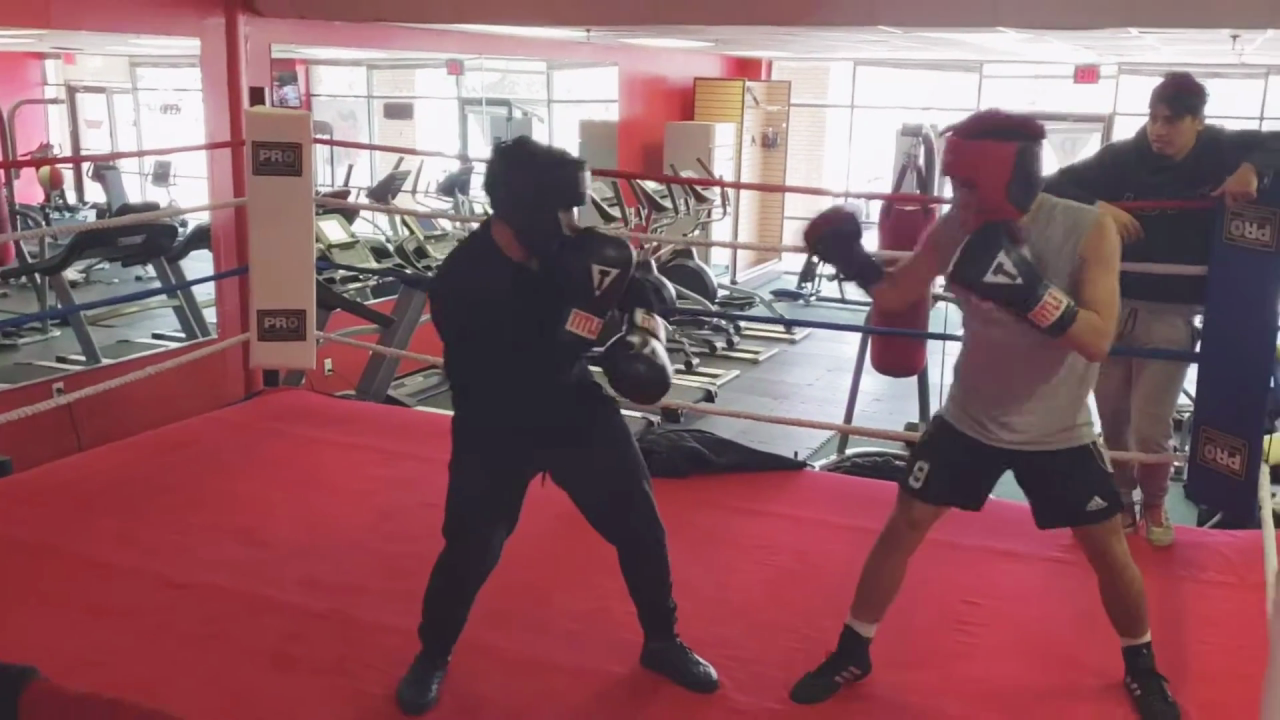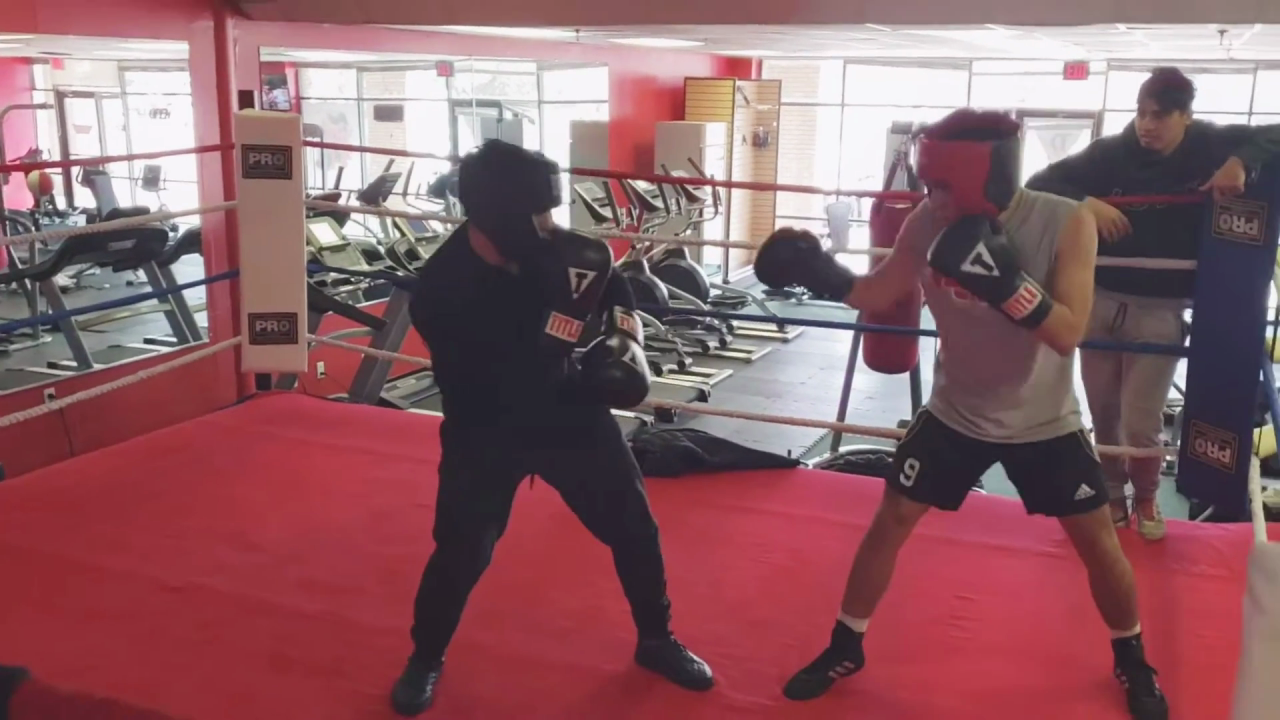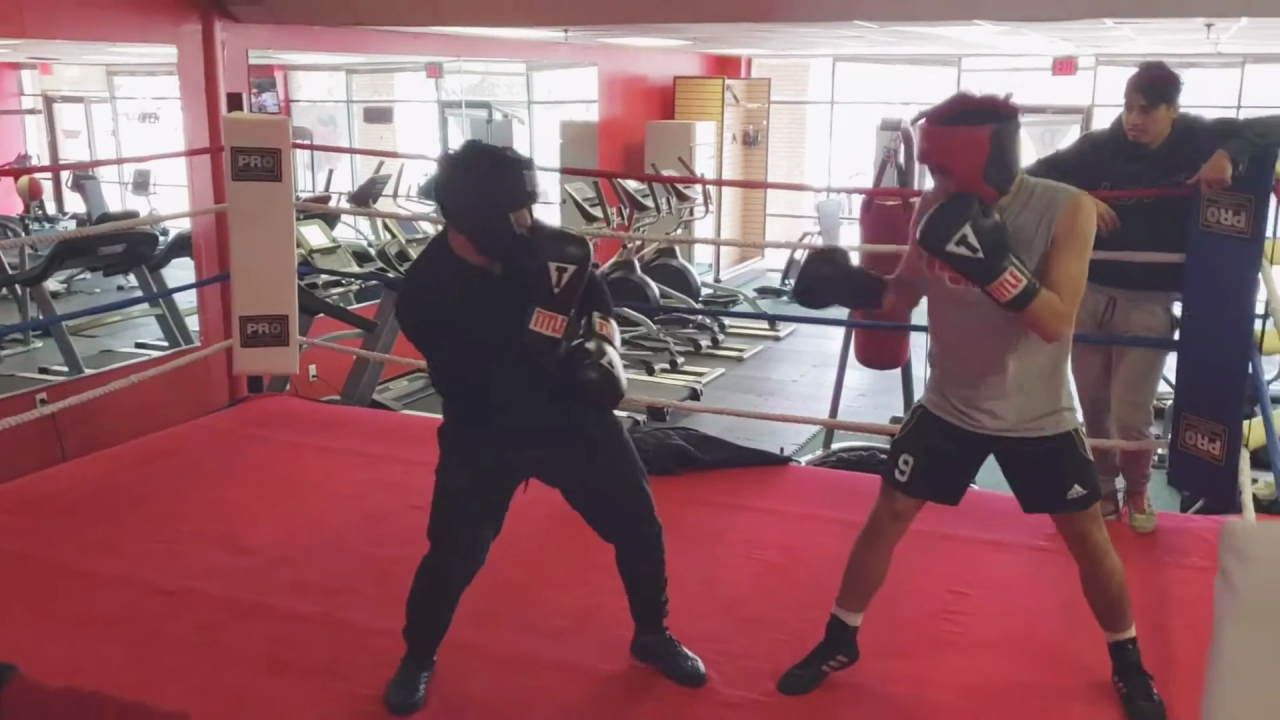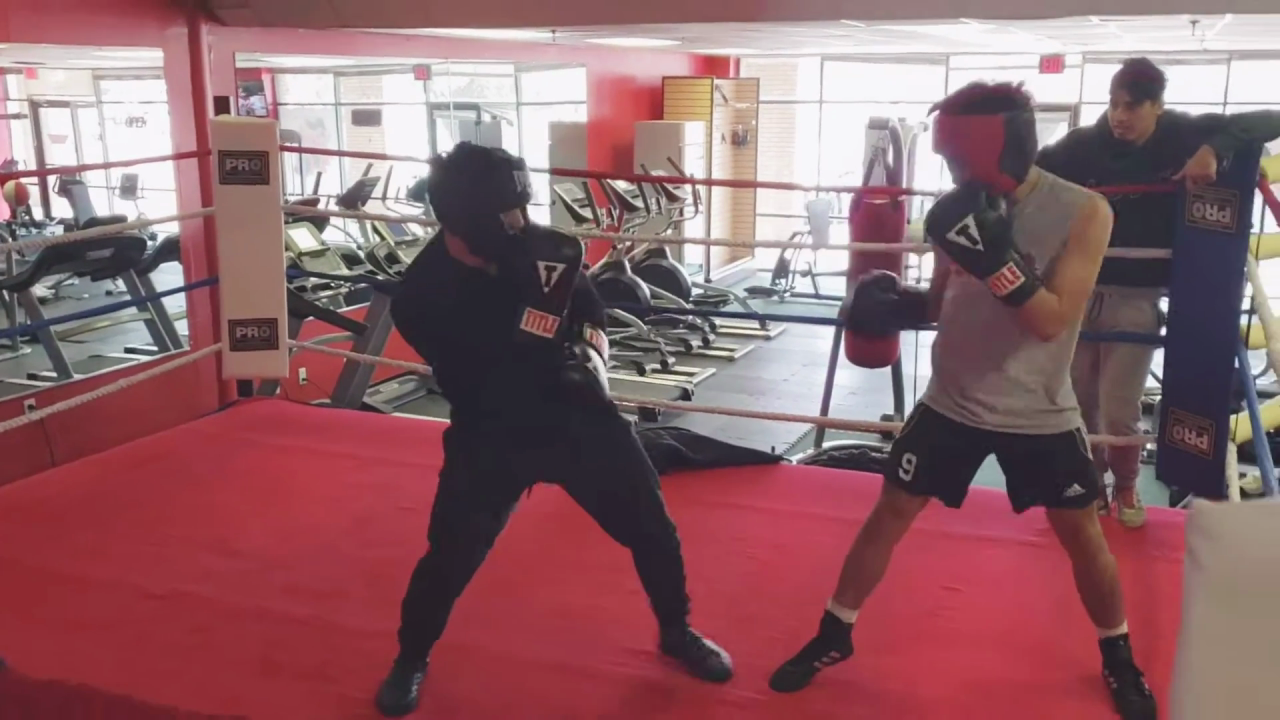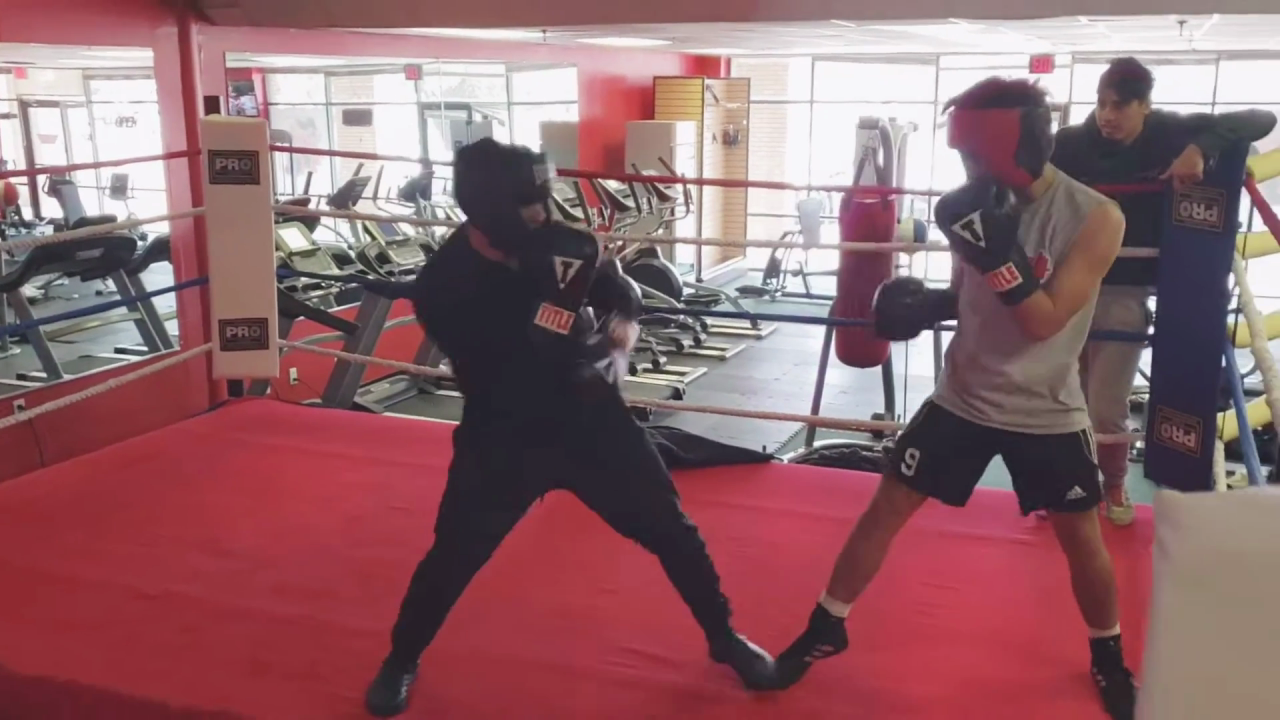
dt=0.1s
person 1, frame 1
left shoulder: (1088, 230)
right shoulder: (958, 227)
left elbow: (1097, 339)
right elbow: (896, 294)
left wrist: (1030, 289)
right wrist: (851, 260)
left hip: (1058, 430)
right hip: (971, 419)
left knee: (1109, 550)
right knee: (902, 528)
left ankle: (1142, 668)
right ankle: (853, 651)
person 1, frame 2
left shoulder: (1067, 222)
right shoulder: (930, 224)
left elbow: (1067, 332)
right elbow: (874, 295)
left wrist: (1000, 282)
right wrist: (816, 272)
left hip: (1045, 421)
right hip: (956, 413)
left knee: (1099, 543)
right knee: (889, 523)
left ankle: (1133, 663)
right ankle: (844, 647)
person 1, frame 3
left shoulder: (1066, 210)
right shoulder: (934, 210)
left elbow: (1055, 322)
right elbow: (900, 294)
left wrist: (991, 263)
right wrist: (850, 283)
left hip: (1038, 416)
right hip: (950, 406)
left knee: (1089, 540)
right knee: (887, 517)
left ankle: (1128, 663)
right ankle: (840, 640)
person 1, frame 4
left shoulder: (1084, 213)
right shoulder: (967, 205)
left elbow: (1053, 320)
left wrist: (995, 257)
right wrist: (901, 303)
left hip: (1039, 412)
right hip: (954, 401)
left knee: (1084, 538)
right knee: (888, 516)
left ankle: (1118, 659)
right ankle: (833, 636)
person 1, frame 5
left shoulder: (1096, 217)
right shoulder: (978, 203)
left elbow: (1045, 321)
left wrist: (996, 255)
right wrist: (927, 303)
left hip: (1047, 412)
right hip: (962, 399)
left knee: (1082, 539)
right knee: (886, 509)
left ankle: (1109, 658)
right ankle: (825, 629)
person 2, frame 1
left shoulder: (567, 248)
right shoulder: (463, 282)
left elbow: (645, 287)
right elbow: (524, 377)
left wrist: (647, 337)
right wrist: (587, 307)
left hip: (573, 407)
right hip: (495, 428)
left knee: (640, 526)
right knee: (470, 551)
left ankle: (662, 641)
right ankle: (432, 657)
person 2, frame 2
left shoulder: (546, 248)
right shoulder: (441, 289)
left elbow: (617, 289)
right elbow: (506, 385)
left wrist: (627, 342)
right wrist: (567, 307)
left hip: (567, 411)
right hip: (485, 429)
left knee: (633, 525)
right knee: (460, 552)
left ankle: (656, 639)
right ankle: (426, 657)
person 2, frame 3
left shoulder: (533, 247)
right shoulder: (427, 291)
left elbow: (594, 295)
right elbow: (496, 383)
left wrist: (604, 343)
right wrist: (549, 305)
left hip: (567, 408)
right hip: (484, 430)
left knee: (637, 522)
right knee: (454, 552)
left ankle: (652, 635)
right ankle: (418, 657)
person 2, frame 4
left shoulder: (533, 247)
right shoulder: (423, 292)
left elbow: (586, 305)
right elbow: (482, 387)
left wrist: (590, 350)
right wrist: (542, 306)
left hip: (573, 412)
right hip: (493, 433)
left knee: (650, 521)
right knee: (452, 552)
left ankle: (678, 632)
right ankle: (410, 660)
person 2, frame 5
left shoulder: (554, 243)
right shoulder: (443, 285)
left elbow: (621, 294)
right elbow: (496, 377)
left wrist: (616, 344)
right wrist: (559, 305)
left hip: (587, 416)
right hip: (503, 434)
left knee: (670, 530)
right knee: (455, 552)
left ankle: (723, 636)
right ankle: (402, 658)
person 3, frame 1
left shoulder: (1223, 152)
right shoulder: (1121, 157)
right elbow: (1051, 187)
right wrist: (1098, 207)
left hip: (1171, 312)
left knee: (1151, 427)
right knee: (1110, 418)
left ankle: (1154, 506)
right ankle: (1118, 505)
person 3, frame 2
left shoulder: (1212, 146)
right shoulder: (1110, 152)
right elbow: (1040, 184)
left wrist: (1242, 162)
right wrist: (1087, 202)
left hip: (1161, 306)
right hip: (1100, 298)
left knee: (1141, 421)
right knee: (1103, 412)
left ankle: (1145, 500)
right ankle: (1112, 498)
person 3, frame 3
left shoulder: (1200, 139)
right shoulder: (1099, 146)
right elbow: (1030, 177)
left wrist: (1228, 155)
left hip: (1150, 299)
right hip: (1089, 292)
left knee: (1132, 415)
right knee: (1093, 406)
left ankle: (1137, 493)
right ankle: (1103, 492)
person 3, frame 4
left shoulder: (1183, 134)
right shoulder: (1085, 142)
left wrist: (1212, 149)
left hip: (1139, 293)
left knee: (1120, 409)
right knee: (1077, 402)
left ankle: (1126, 490)
person 3, frame 5
left shoulder: (1173, 133)
right shoulder: (1074, 140)
left wrist: (1198, 149)
left hip: (1126, 293)
left knee: (1108, 407)
left ankle: (1114, 487)
